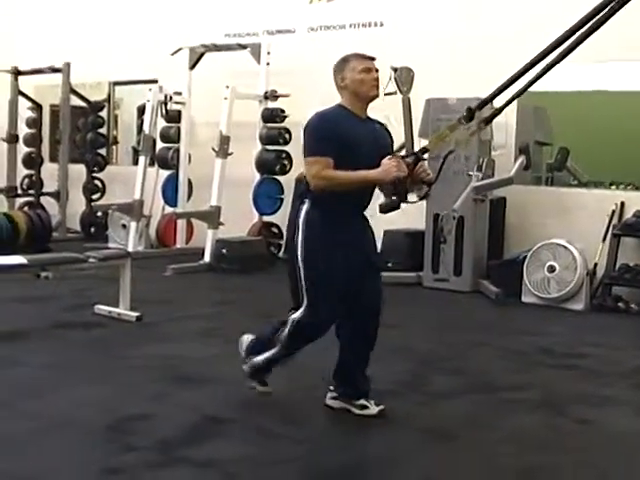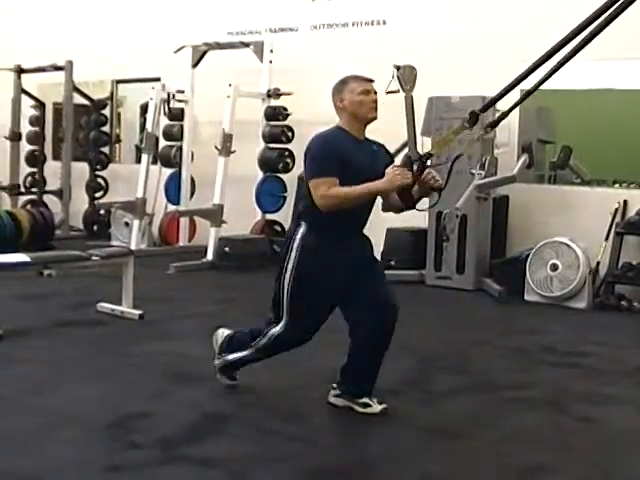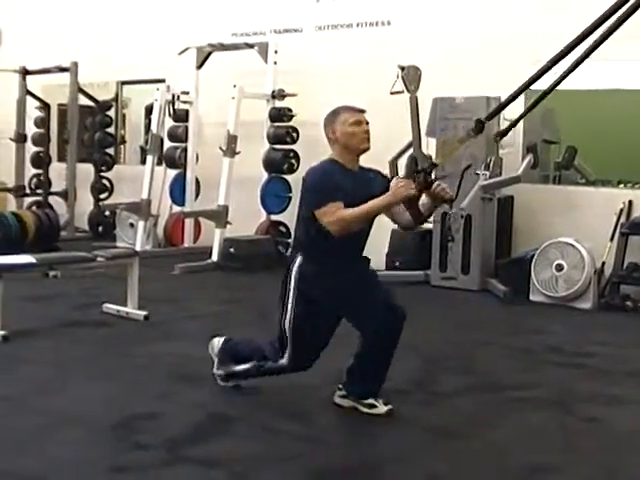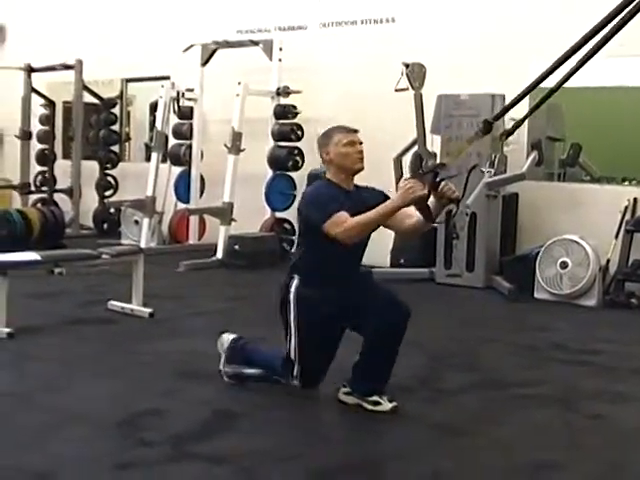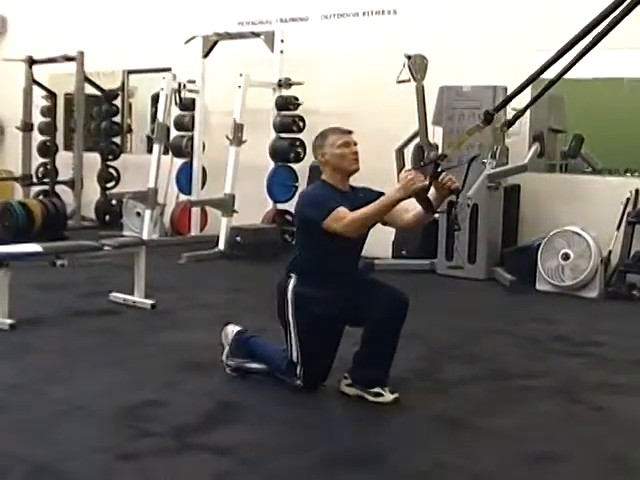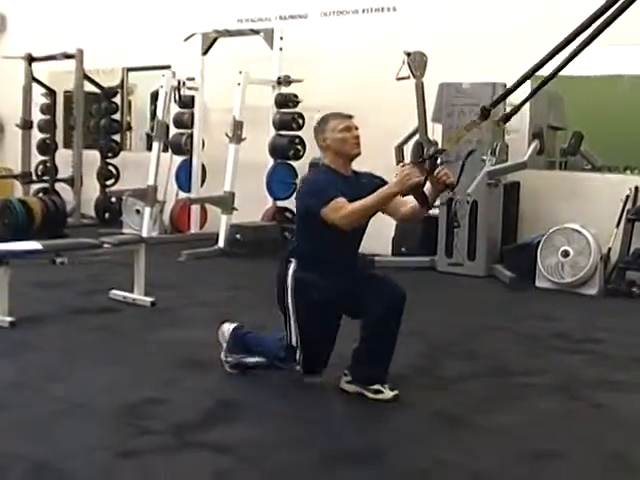
dt=0.2s
person 1, frame 1
left shoulder: (380, 132)
right shoulder: (325, 123)
left elbow: (386, 179)
right elbow: (317, 178)
left wrist: (411, 177)
right wrist: (376, 174)
left hip: (356, 225)
right hip: (319, 225)
left knee: (365, 311)
right knee: (317, 312)
left ankle: (348, 390)
right ankle: (256, 353)
person 1, frame 2
left shoulder: (378, 152)
right shoulder: (325, 145)
left elbow: (396, 204)
right elbow: (325, 199)
left wrist: (420, 189)
right wrist: (381, 185)
left hip: (353, 245)
right hip: (313, 246)
left knee: (381, 314)
right knee: (295, 326)
left ankle: (353, 389)
right ankle: (230, 346)
person 1, frame 3
left shoulder: (375, 179)
right shoulder: (321, 177)
left elbow: (407, 220)
right elbow: (336, 224)
left wrist: (431, 202)
right wrist: (388, 199)
left hip: (352, 270)
right hip: (312, 274)
left knee: (389, 319)
right knee: (295, 355)
left ankle: (358, 391)
right ankle: (227, 351)
person 1, frame 4
left shoulder: (369, 197)
right shoulder: (318, 196)
left elbow: (409, 224)
right elbow: (347, 232)
left wrist: (437, 204)
right wrist: (398, 201)
left hip: (349, 284)
right hip: (310, 292)
left knee: (393, 315)
right knee: (303, 374)
left ankle: (362, 388)
right ankle: (235, 350)
person 1, frame 5
left shoulder: (364, 197)
right shoulder: (314, 198)
left elbow: (408, 219)
right elbow: (349, 226)
left wrist: (437, 197)
right wrist: (399, 192)
left hip: (346, 285)
right hip: (305, 292)
left knee: (392, 305)
right knee: (307, 376)
left ankle: (364, 379)
right ankle: (240, 342)
person 1, frame 6
left shoulder: (367, 183)
right shoulder: (315, 184)
left elbow: (406, 212)
right elbow: (345, 218)
left wrist: (433, 191)
right wrist: (395, 187)
left hip: (346, 273)
right hip: (306, 278)
left knee: (390, 299)
right knee: (306, 362)
left ankle: (364, 376)
right ankle: (237, 339)
